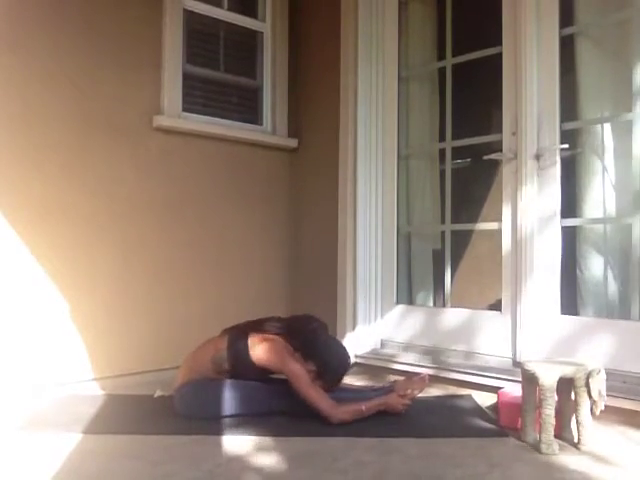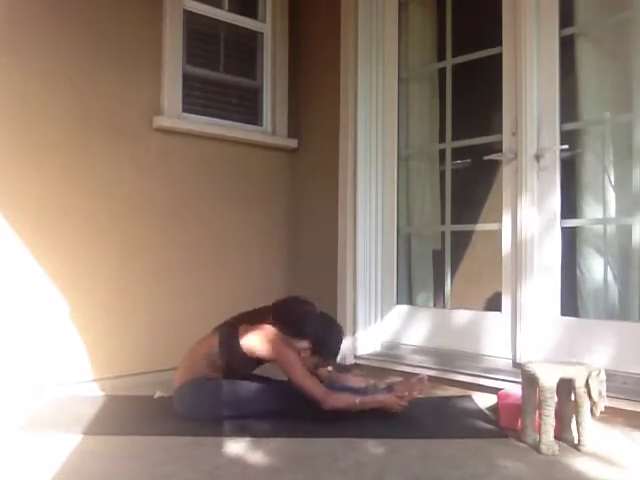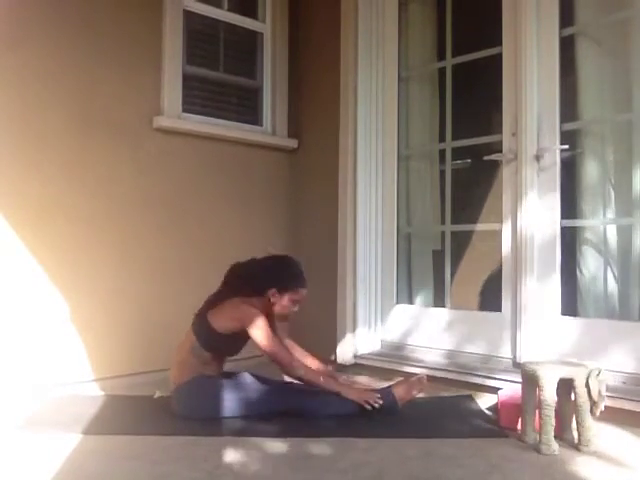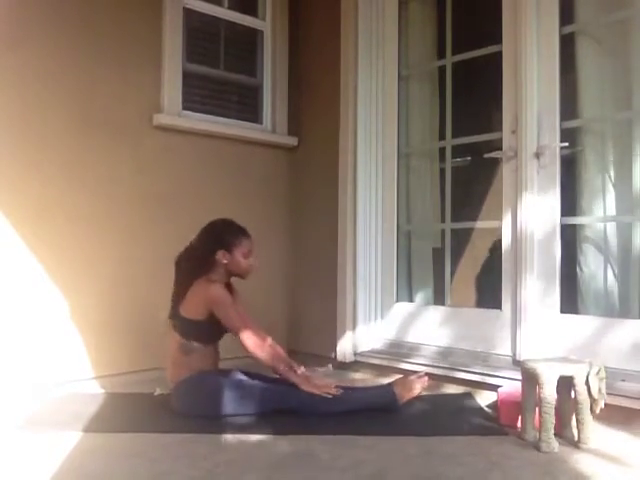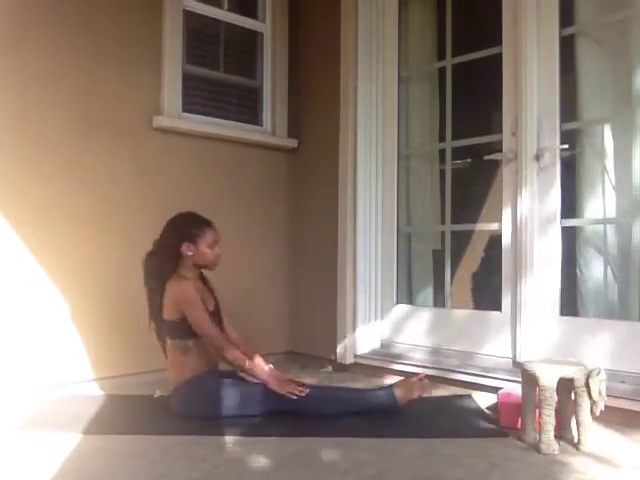
dt=0.4s
person 1, frame 1
left shoulder: (293, 343)
right shoulder: (284, 356)
left elbow: (323, 390)
right elbow: (334, 413)
left wrist: (379, 392)
right wrist: (383, 402)
left hip: (210, 383)
right hip: (195, 393)
right knee: (285, 399)
left ankle: (385, 391)
person 1, frame 2
left shoulder: (285, 331)
right shoulder: (276, 343)
left elbow: (321, 374)
right elbow: (326, 400)
left wrist: (366, 386)
right wrist: (379, 400)
left hip: (209, 384)
right hip: (195, 394)
left knee: (296, 391)
right knee: (287, 399)
left ankle: (386, 391)
person 1, frame 3
left shoulder: (257, 308)
right shoulder: (246, 312)
left elbow: (293, 350)
right elbow: (291, 366)
left wrist: (340, 380)
right wrist: (342, 388)
left hip: (207, 384)
right hip: (193, 393)
left knee: (289, 393)
right knee: (288, 399)
left ankle: (384, 396)
right ankle: (386, 398)
person 1, frame 4
left shoulder: (221, 288)
right shoulder: (211, 291)
left elbow: (259, 336)
right elbow: (255, 346)
left wrist: (299, 371)
right wrist: (299, 380)
left hip: (207, 381)
right hip: (193, 391)
left knee: (286, 387)
right knee: (287, 396)
left ankle: (386, 394)
right ankle: (390, 396)
person 1, frame 5
left shoulder: (199, 283)
right shoulder: (182, 288)
left elbow: (231, 335)
right elbow: (220, 346)
left wrist: (268, 370)
right wrist: (266, 378)
left hip: (208, 383)
right hip: (194, 392)
left knee: (291, 388)
right knee: (283, 397)
left ankle: (386, 395)
right ankle: (389, 398)
